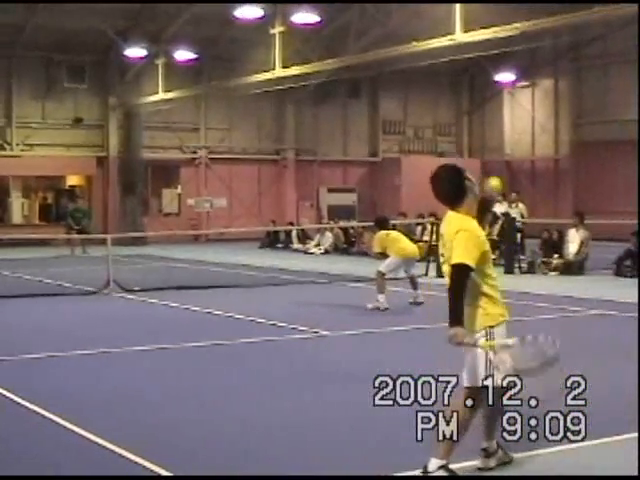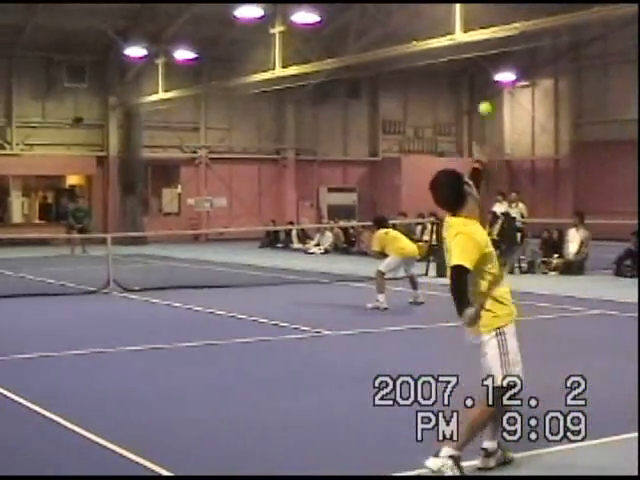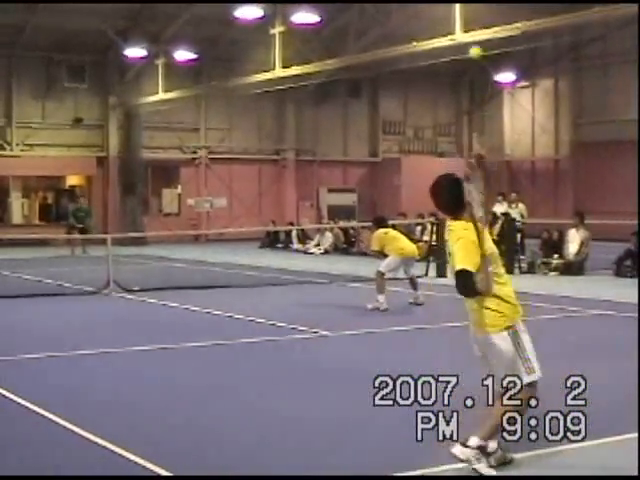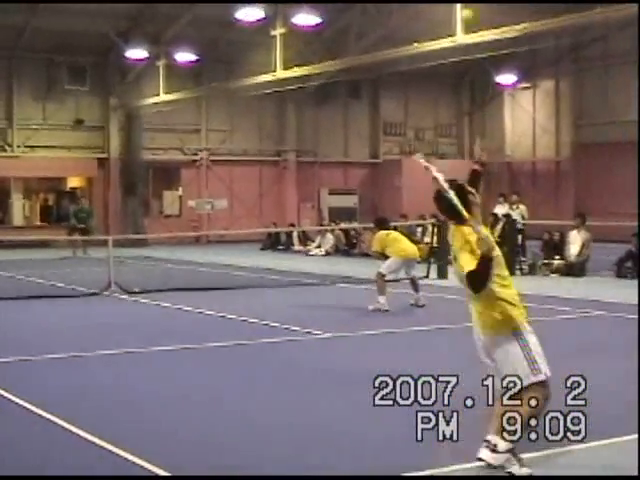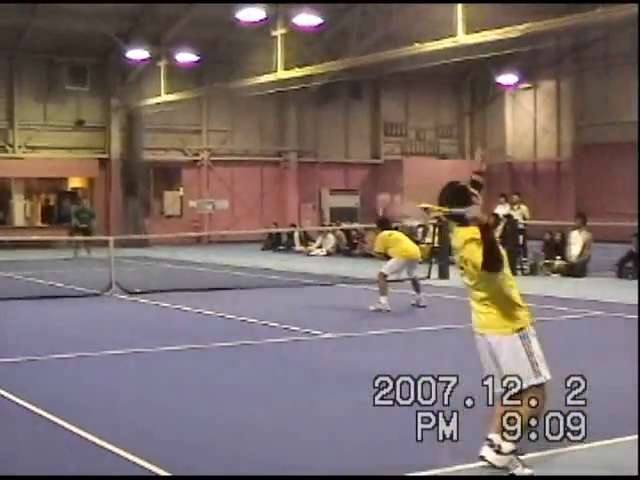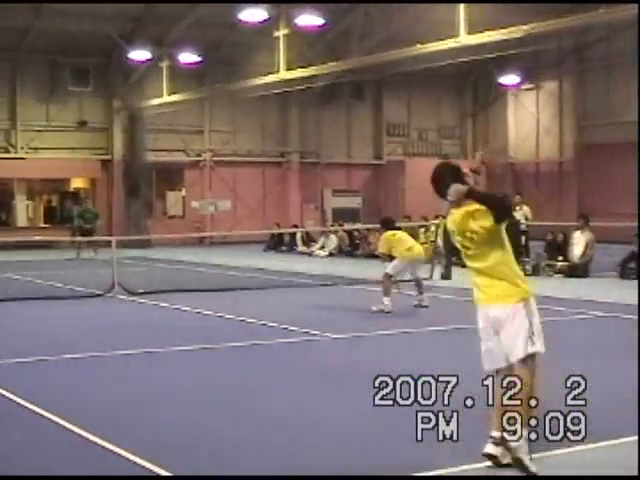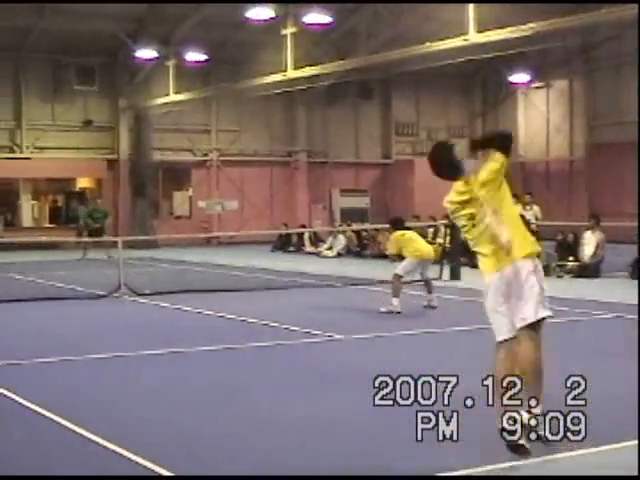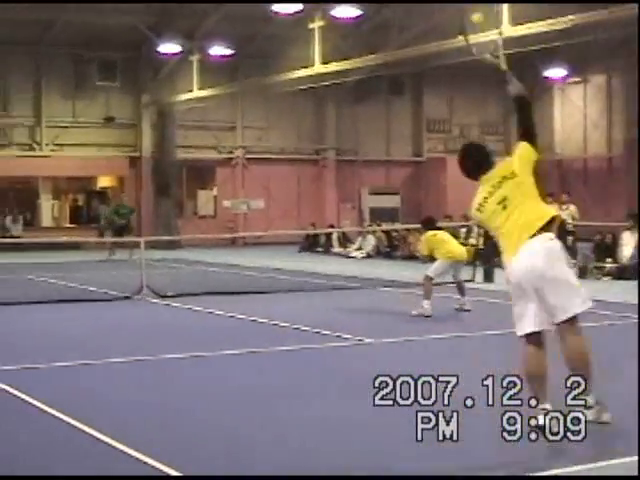
dt=0.1s
person 1, frame 1
left shoulder: (454, 219)
right shoulder: (465, 231)
right elbow: (458, 279)
right wrist: (456, 324)
left hip: (485, 317)
right hip: (483, 319)
left knee: (494, 386)
right knee: (474, 394)
left ankle: (491, 449)
right ankle: (438, 461)
person 1, frame 2
left shoulder: (459, 222)
right shoulder: (465, 233)
left elbow: (471, 205)
right elbow: (458, 279)
left wrist: (477, 169)
right wrist: (465, 310)
left hip: (492, 317)
right hip: (492, 320)
left knee: (501, 386)
right knee: (495, 394)
left ankle: (491, 449)
right ankle: (447, 455)
person 1, frame 3
left shoulder: (460, 225)
right shoulder: (464, 236)
left elbow: (463, 202)
right elbow: (462, 283)
right wrist: (476, 288)
left hip: (487, 322)
right hip: (500, 321)
left knee: (511, 389)
right knee: (526, 392)
left ankle: (488, 447)
right ankle: (473, 445)
person 1, frame 4
left shoulder: (462, 229)
right shoulder: (471, 240)
left elbow: (465, 201)
right elbow: (476, 283)
right wrist: (484, 253)
left hip: (490, 325)
right hip: (505, 324)
right knee: (537, 392)
left ankle: (495, 444)
right ankle: (497, 446)
person 1, frame 5
left shoulder: (461, 232)
right shoulder: (473, 238)
right elbow: (493, 267)
left wrist: (474, 180)
right wrist: (485, 229)
left hip: (486, 325)
right hip: (508, 325)
left knee: (512, 390)
right knee: (535, 397)
left ankle: (495, 443)
right ankle: (503, 447)
person 1, frame 6
left shoulder: (454, 217)
right shoulder: (475, 214)
right elbow: (503, 208)
left wrist: (468, 192)
right wrist: (470, 191)
left hip: (487, 305)
right hip: (511, 300)
left knee: (504, 376)
right knee: (524, 372)
left ankle: (497, 440)
right ankle: (514, 441)
person 1, frame 7
left shoulder: (451, 200)
right shoulder: (484, 178)
right elbow: (506, 140)
left hip: (494, 271)
right hip: (518, 262)
left knee: (506, 347)
right knee: (528, 336)
left ankle: (508, 421)
right ankle: (532, 411)
person 1, frame 8
left shoulder: (479, 205)
right shoulder: (510, 168)
right elbow: (526, 126)
right wrist: (518, 95)
left hip: (516, 266)
right hip: (542, 249)
left knee: (532, 342)
right knee: (569, 329)
left ankle: (542, 407)
right ankle: (588, 401)
